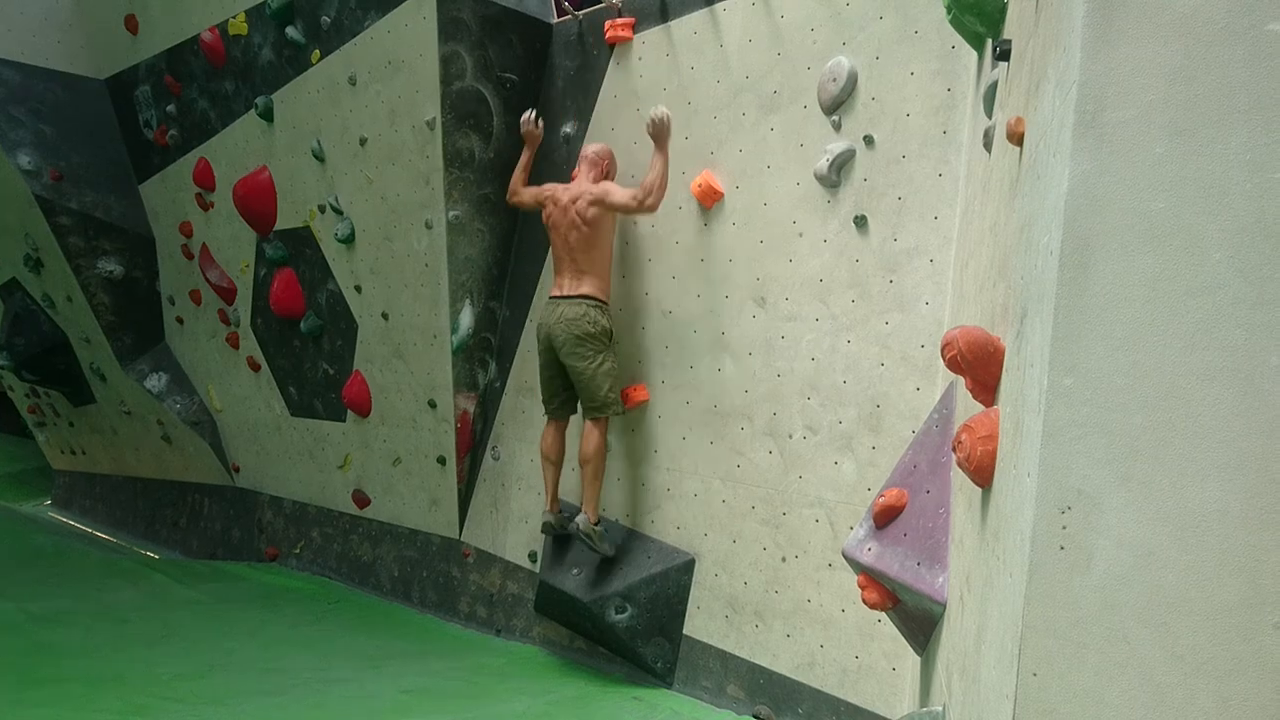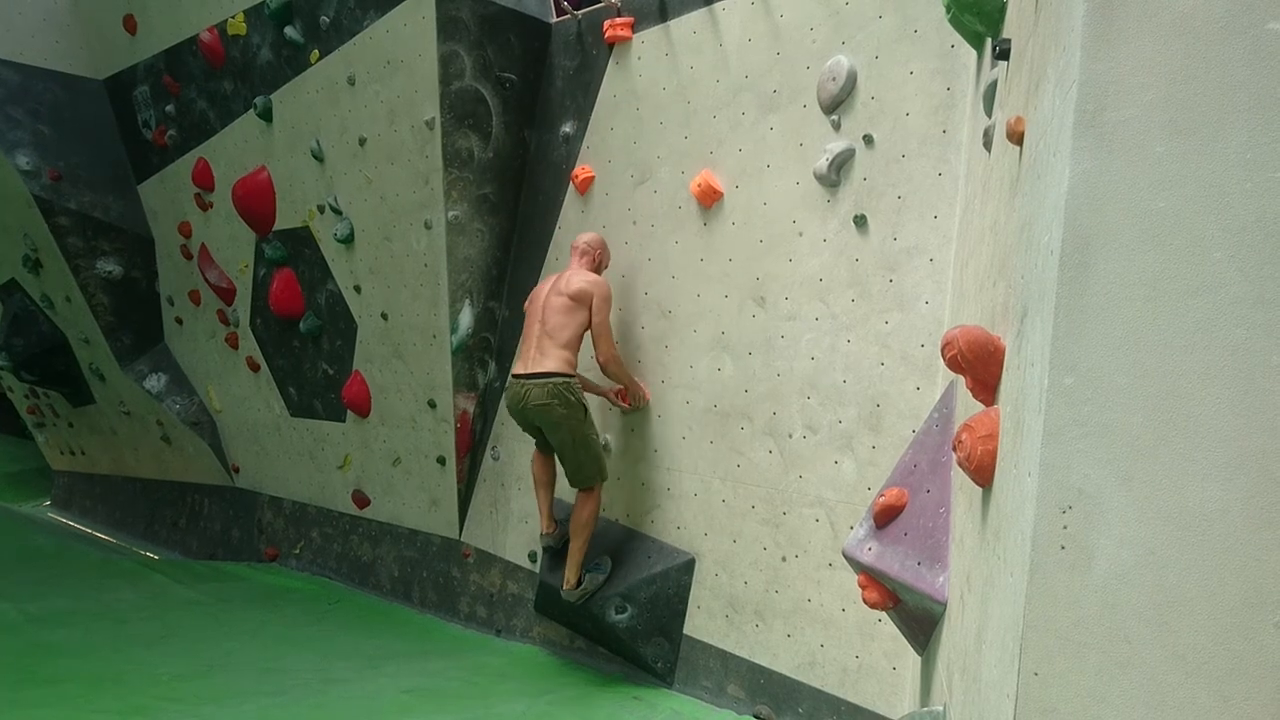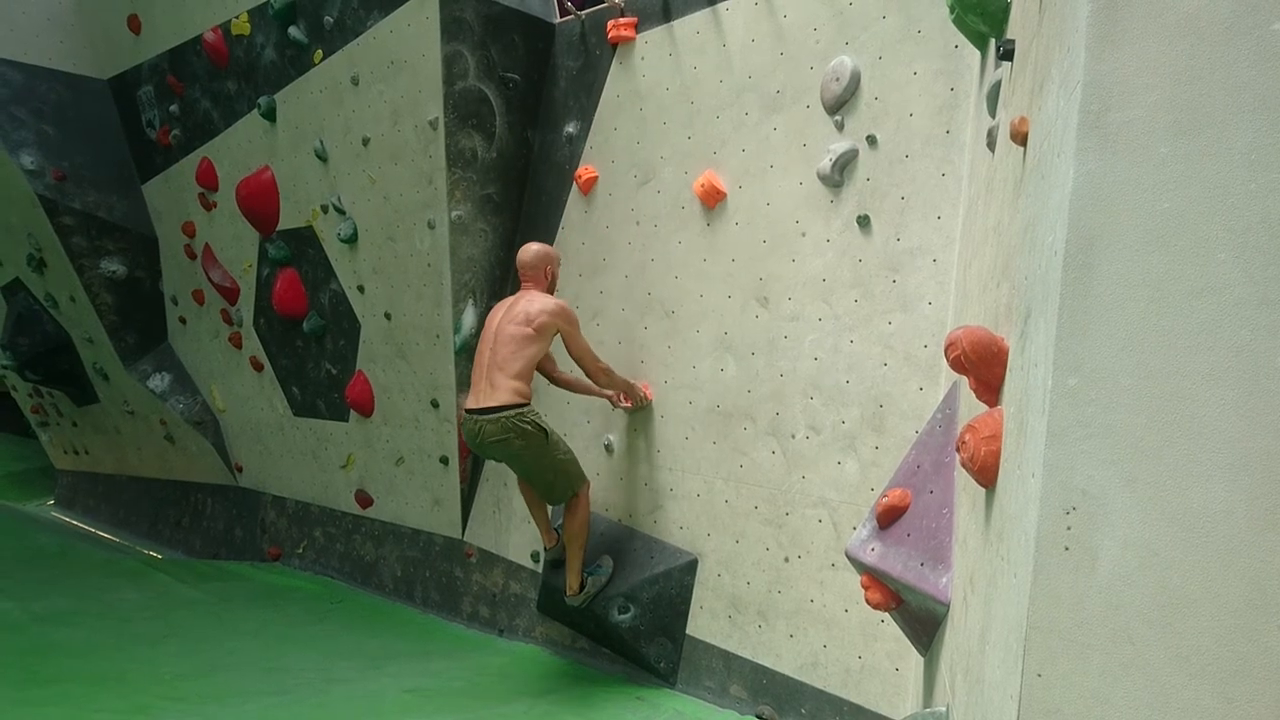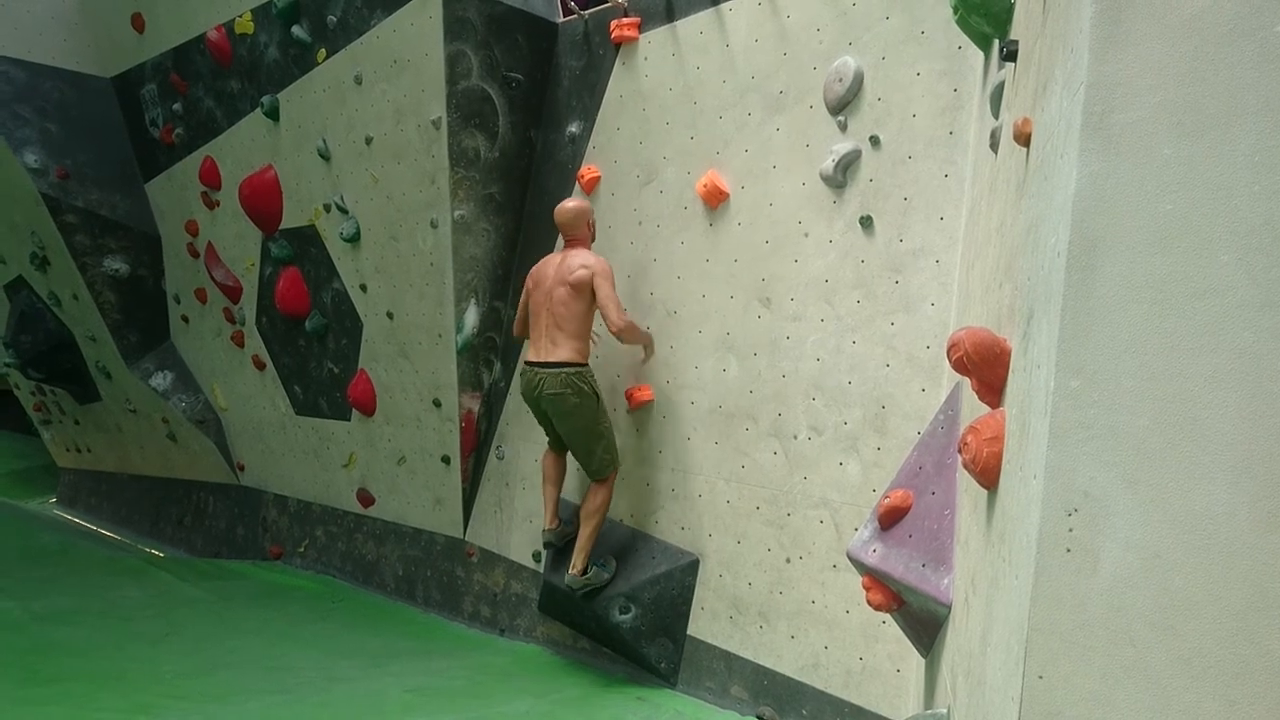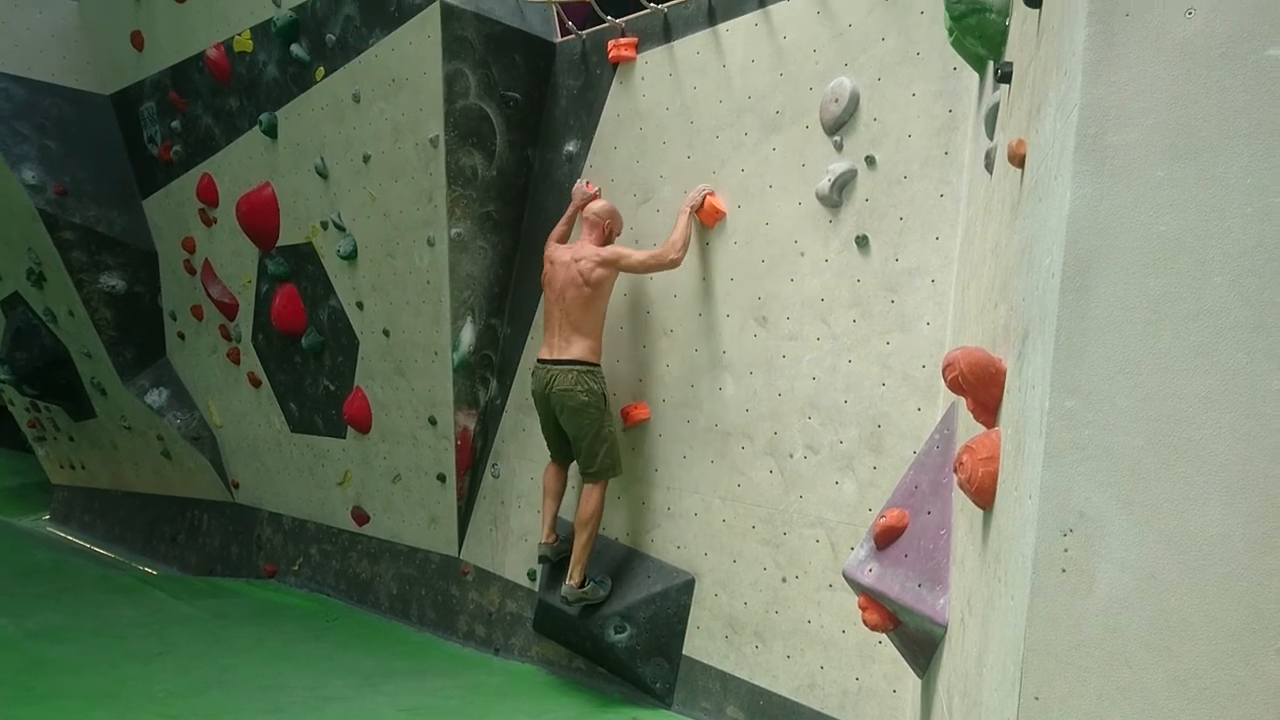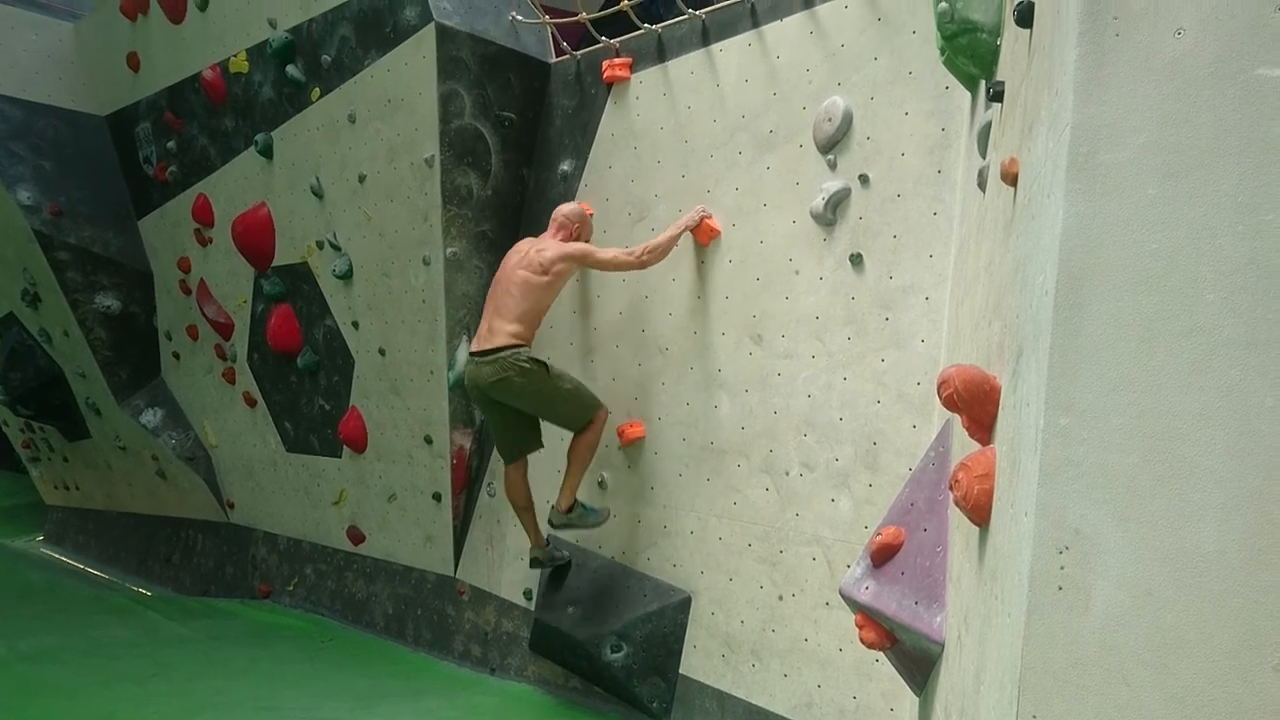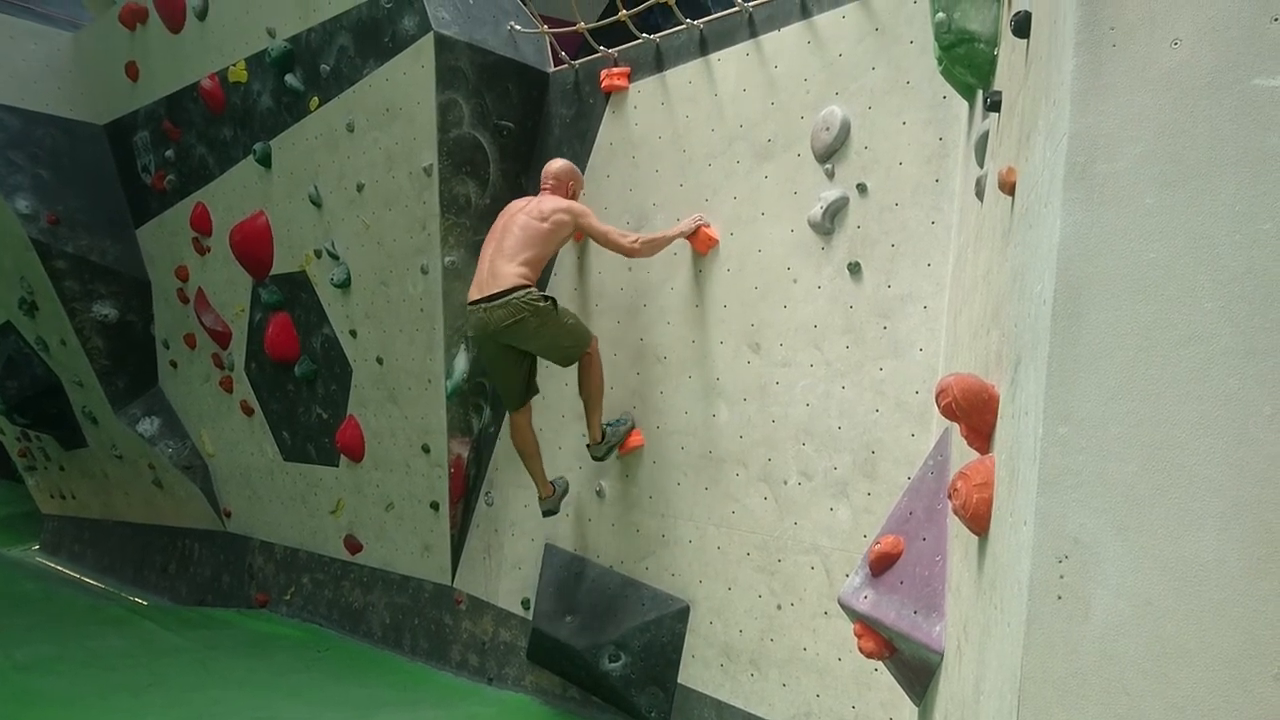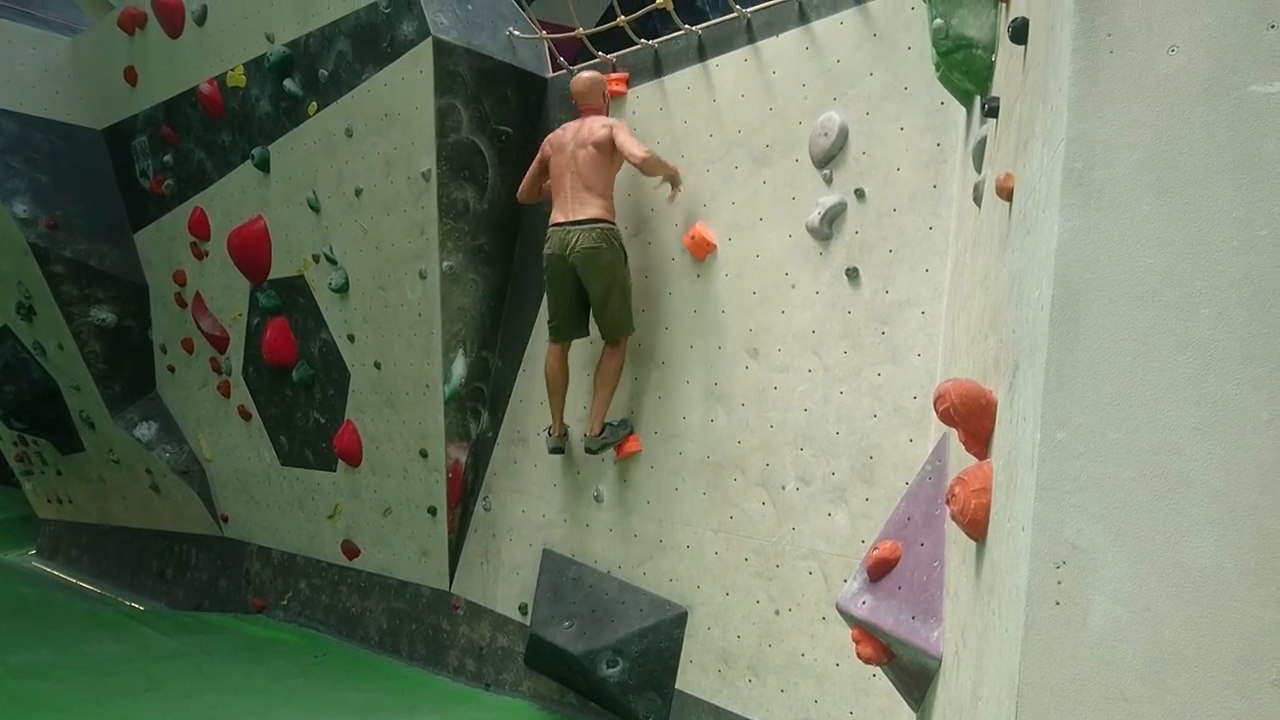
dt=0.4s
person 1, frame 1
left shoulder: (551, 198)
right shoulder: (600, 192)
left elbow: (513, 192)
right elbow: (647, 201)
left wrist: (530, 146)
right wrist: (661, 149)
left hip: (551, 316)
right hip: (585, 317)
left knee: (557, 416)
right knee: (596, 418)
left ankle: (551, 512)
right ankle: (587, 518)
person 1, frame 2
left shoulder: (541, 287)
right shoulder: (594, 285)
right elbow: (605, 357)
left wrist: (602, 390)
right wrist: (633, 386)
left hip: (516, 389)
right hip: (552, 390)
left knee: (544, 445)
right knee: (590, 484)
left ankle: (549, 530)
right ankle: (573, 579)
person 1, frame 3
left shoulder: (501, 309)
right shoulder: (554, 308)
right elbow: (596, 369)
left wrist: (604, 394)
right wrist: (630, 388)
left hip: (472, 424)
right hip: (509, 422)
left knee: (530, 463)
right knee: (577, 491)
left ankle: (551, 543)
right ankle: (575, 585)
person 1, frame 4
left shoulder: (539, 269)
right shoulder: (594, 264)
right elbow: (619, 327)
right wrist: (645, 337)
left hip: (530, 375)
right hip: (568, 379)
left knee: (558, 443)
right knee: (604, 472)
left ankle: (552, 524)
right ankle: (580, 569)
person 1, frame 5
left shoulder: (553, 256)
right shoulder: (605, 257)
right elbow: (671, 256)
left wrist: (575, 205)
right wrist: (687, 209)
left hip: (543, 373)
right hip: (579, 378)
left knee: (559, 458)
right knee: (595, 477)
left ankle: (548, 539)
right ankle: (576, 580)
person 1, frame 6
left shoulder: (521, 248)
right shoulder: (568, 252)
right elbow: (641, 257)
left wrist: (569, 212)
right wrist: (684, 224)
left hip: (476, 368)
right hip: (511, 361)
left knee: (515, 458)
right knee: (595, 415)
left ankle: (539, 547)
right ankle: (565, 504)
person 1, frame 7
left shoulder: (516, 206)
right shoulder: (568, 209)
right elbow: (631, 246)
right wrist: (678, 231)
left hip: (478, 314)
right hip: (515, 304)
left knee: (518, 407)
right knee: (588, 348)
left ankle: (545, 492)
right ankle: (597, 435)
person 1, frame 8
left shoulder: (554, 138)
right shoulder: (611, 127)
left elbow: (524, 195)
right elbow: (641, 158)
right wrist: (671, 172)
left hip: (557, 239)
right hip: (597, 237)
left knee: (560, 340)
right knee: (616, 337)
left ankle: (556, 430)
right ankle: (596, 431)
